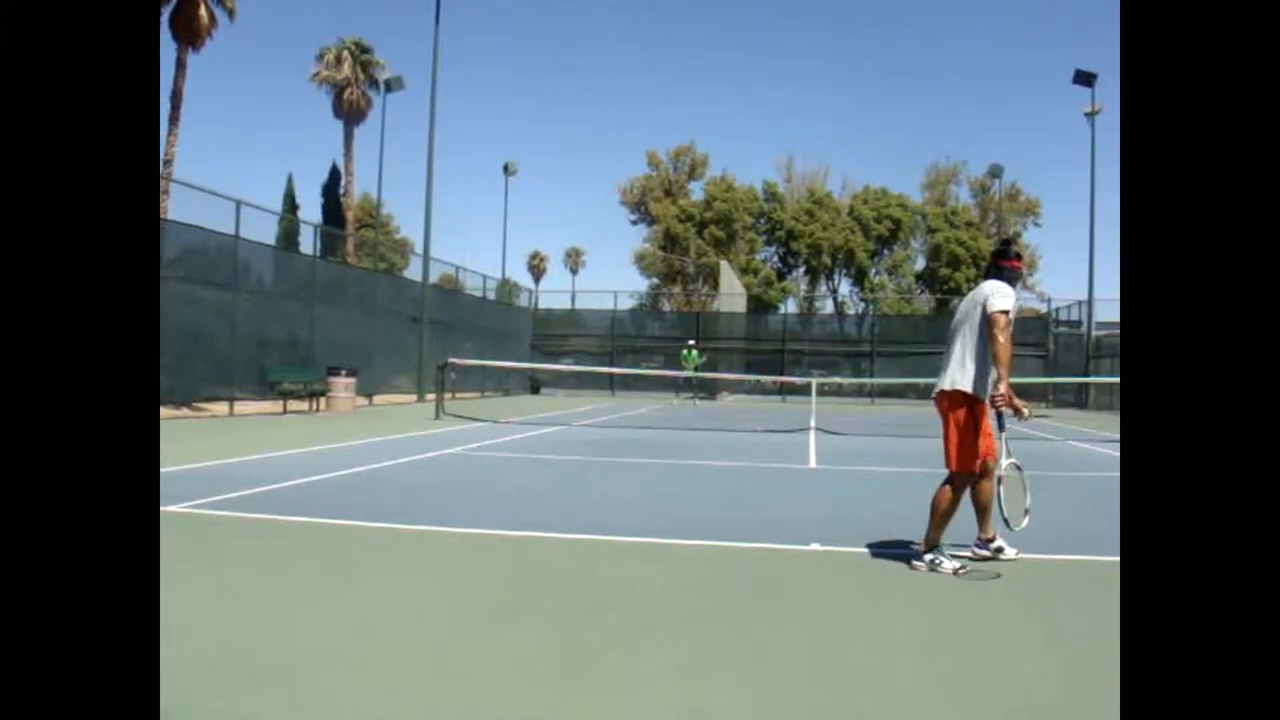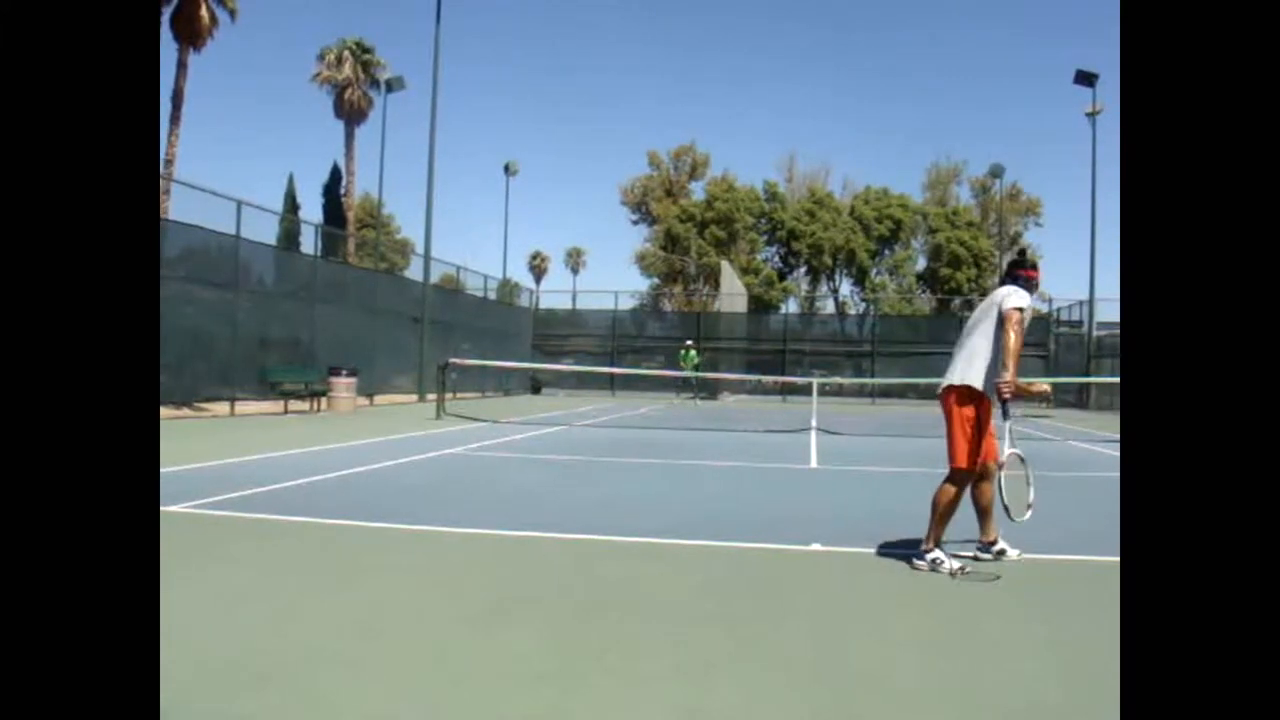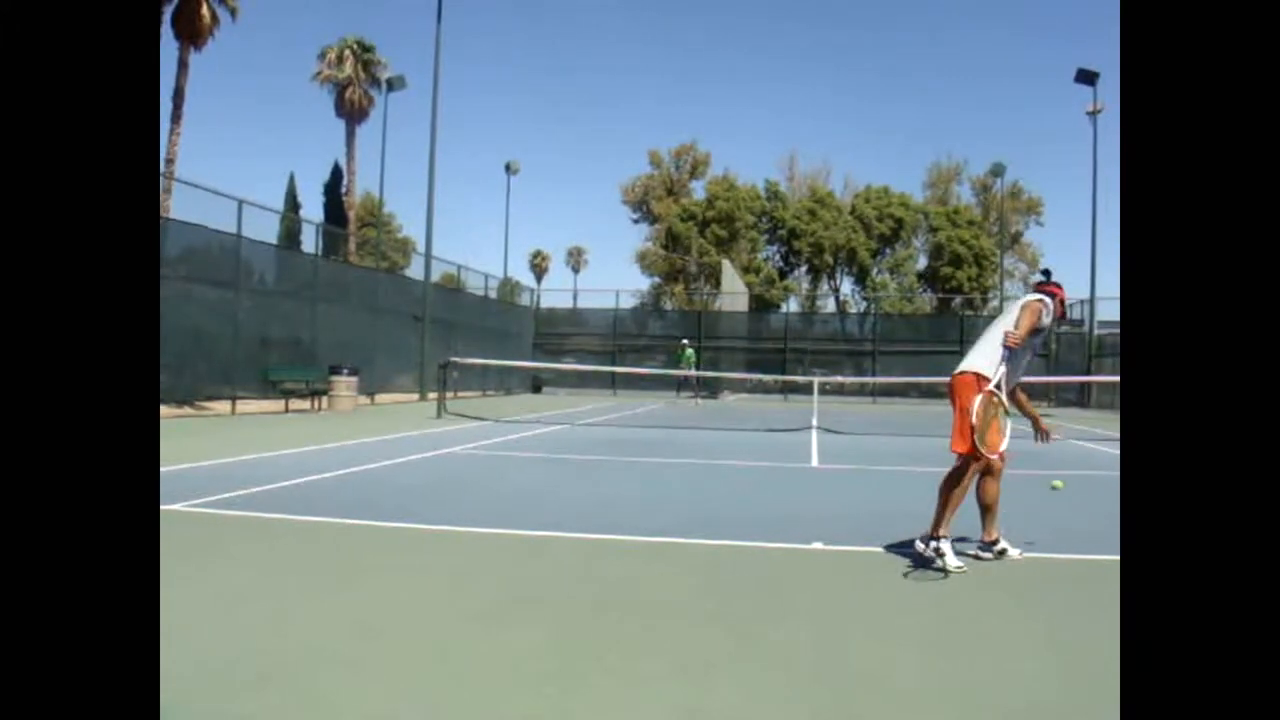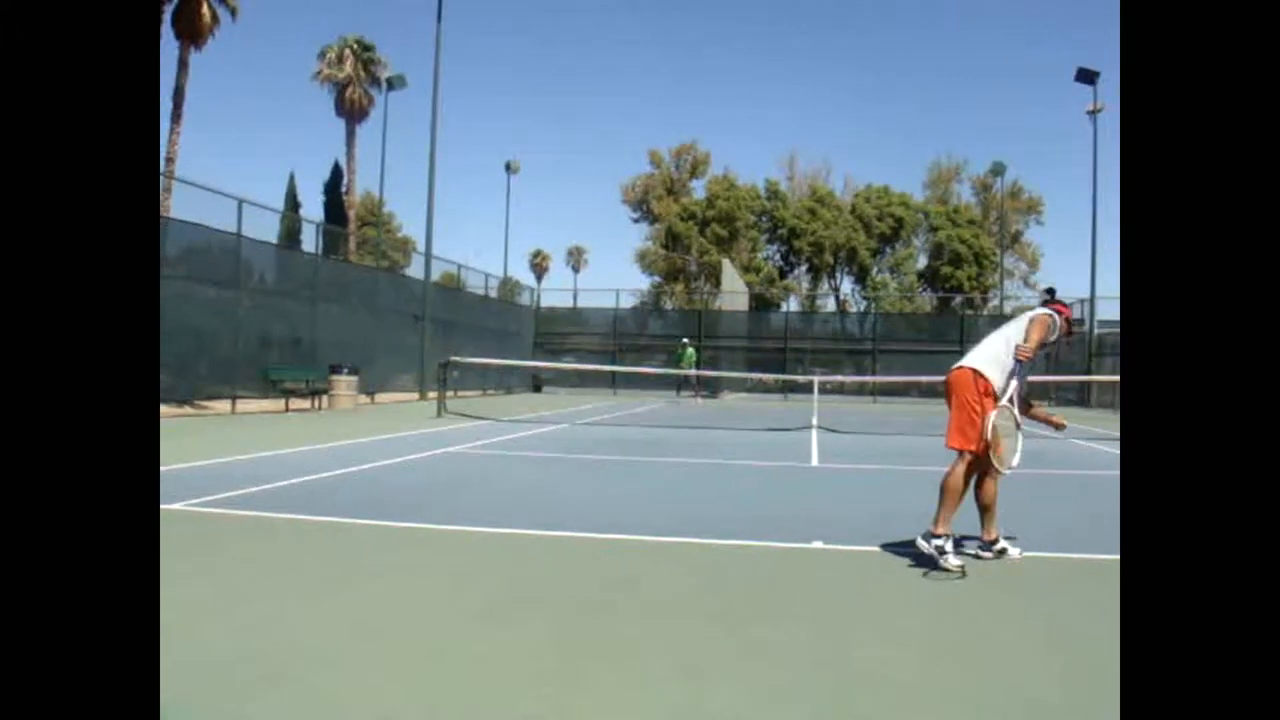
dt=0.3s
person 1, frame 1
left shoulder: (978, 295)
right shoulder: (1001, 291)
right elbow: (1000, 333)
left wrist: (1012, 400)
right wrist: (1004, 383)
left hip: (967, 393)
right hip: (963, 393)
left knee: (985, 465)
right knee: (963, 473)
left ankle: (986, 539)
right ankle: (928, 551)
person 1, frame 2
left shoulder: (993, 301)
right shoulder: (1017, 296)
right elbow: (1012, 329)
left wrist: (1026, 389)
right wrist: (1009, 367)
left hip: (974, 392)
right hip: (968, 391)
left knee: (989, 468)
right knee: (963, 471)
left ankle: (989, 541)
right ankle: (929, 550)
person 1, frame 3
right shoulder: (1041, 301)
left elbow: (1012, 385)
right elbow: (1030, 313)
left wrist: (1036, 419)
right wrist: (1021, 334)
left hip: (984, 383)
right hip: (977, 379)
left knee: (994, 464)
right knee: (971, 459)
left ankle: (990, 540)
right ankle: (935, 537)
person 1, frame 4
right shoulder: (1047, 316)
left elbow: (1019, 402)
right elbow: (1038, 329)
left wrist: (1049, 419)
right wrist: (1029, 349)
left hip: (977, 384)
right hip: (973, 378)
left knee: (989, 462)
right knee: (971, 457)
left ankle: (990, 539)
right ankle: (937, 535)
